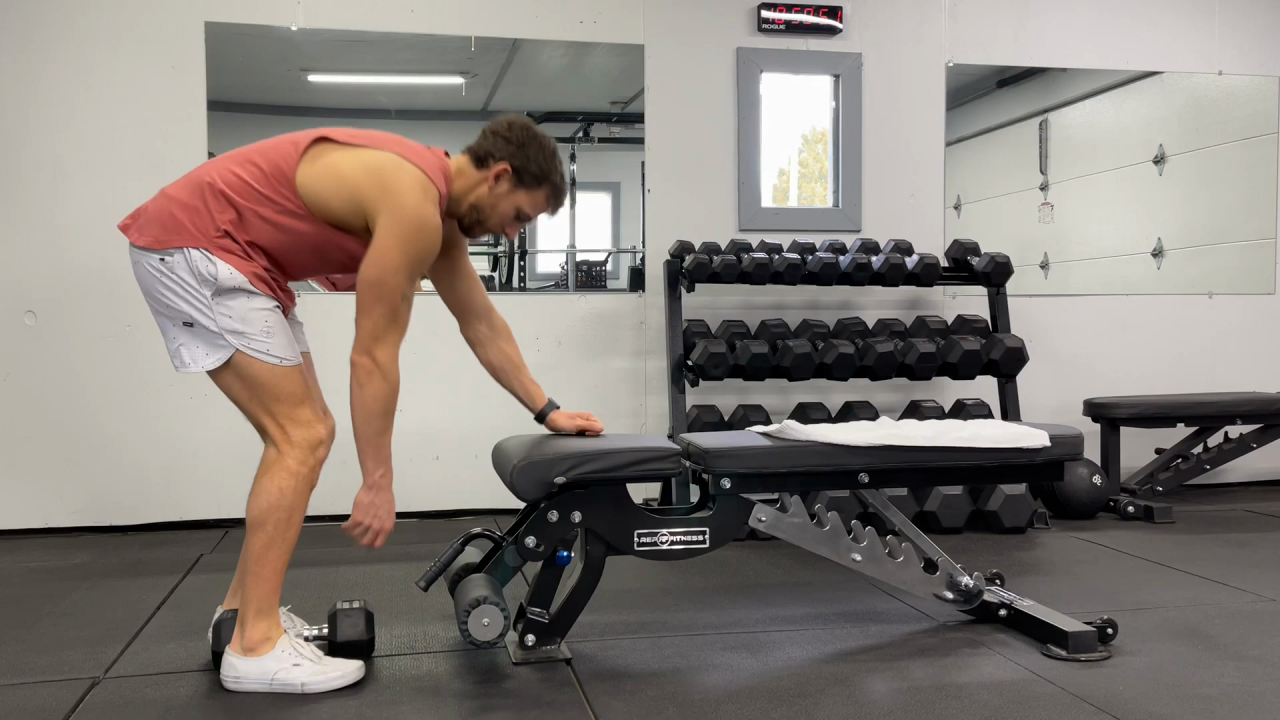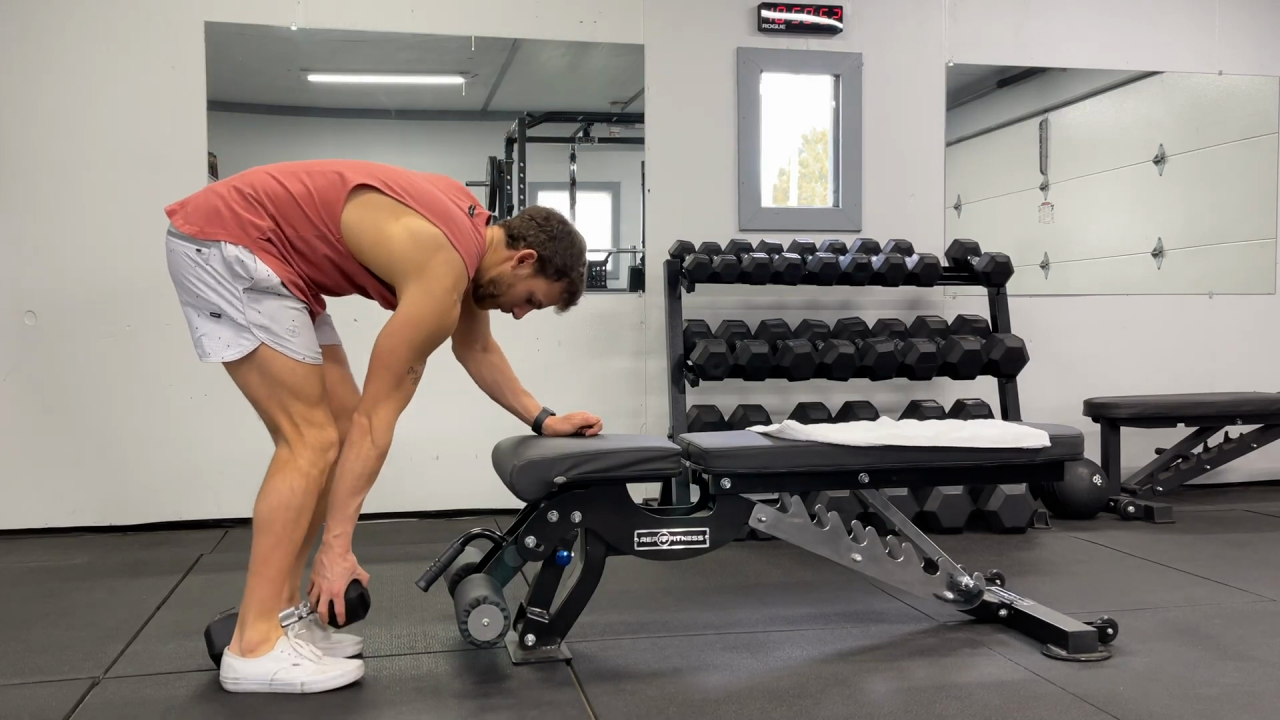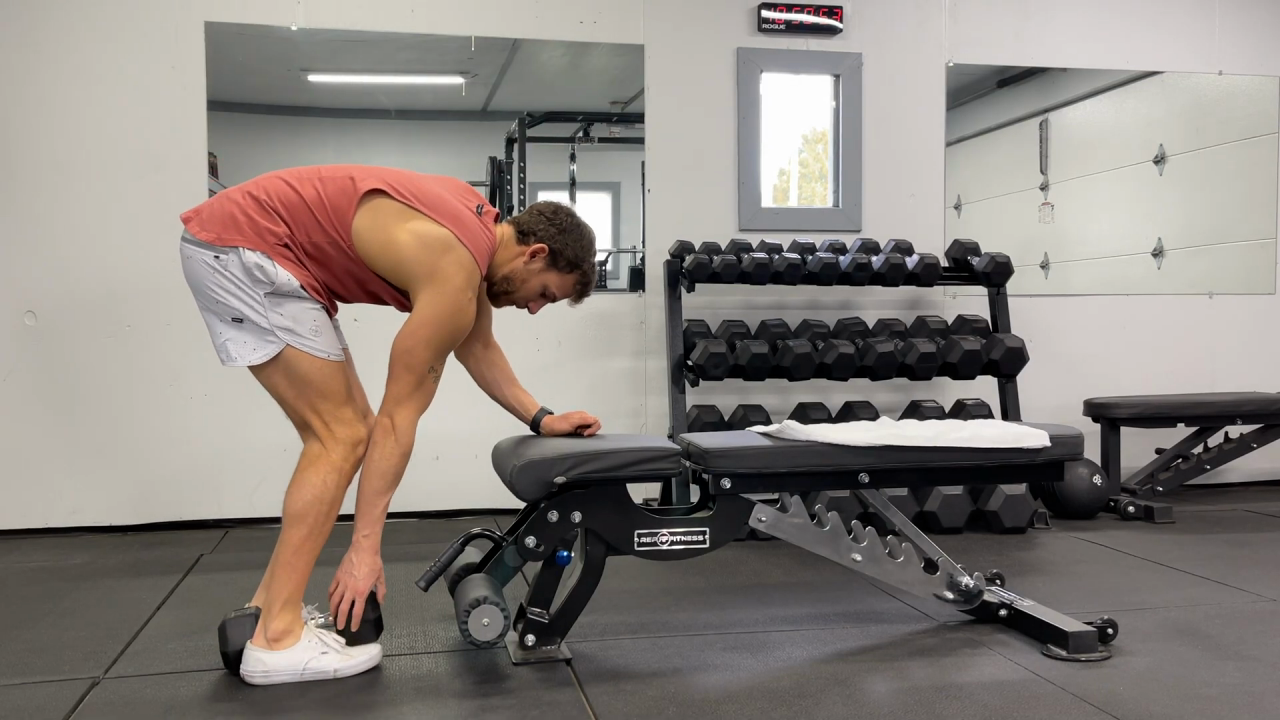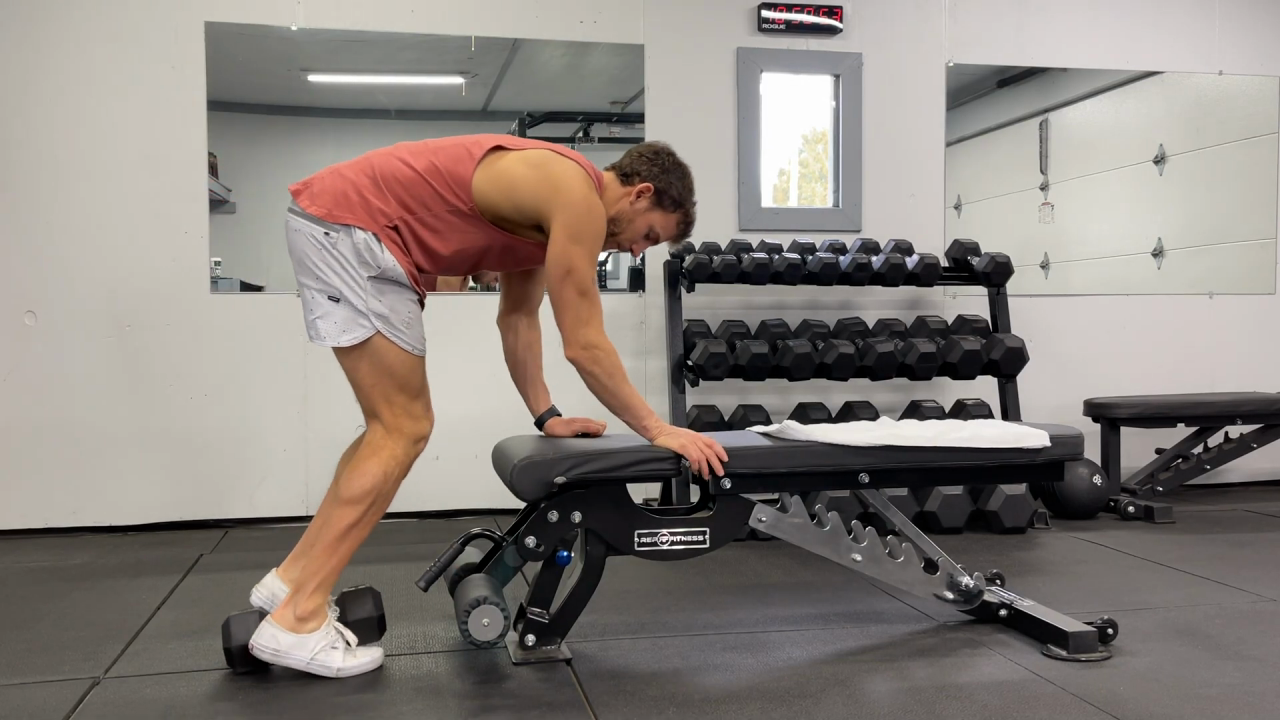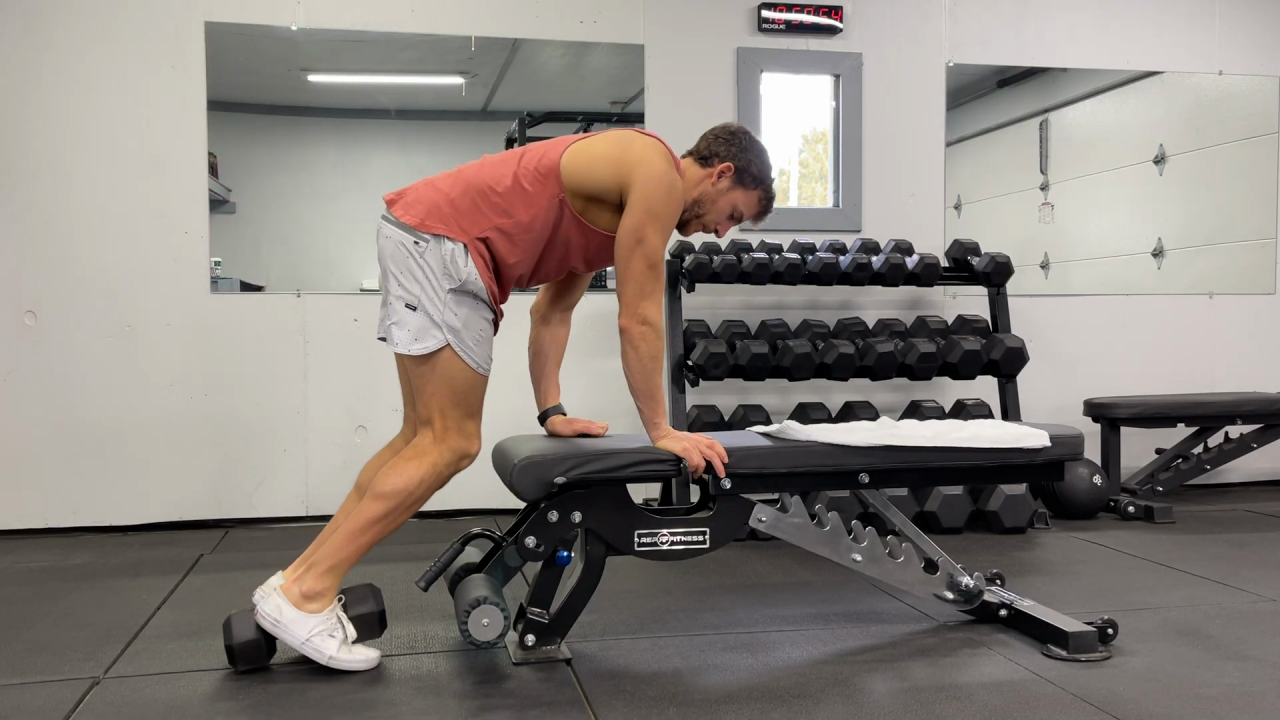
dt=0.7s
person 1, frame 1
left shoulder: (437, 190)
right shoulder: (414, 210)
left elbow: (477, 317)
right elbow: (374, 356)
left wrist: (545, 408)
right wrist: (378, 484)
left hip: (227, 251)
right hip: (188, 244)
left knee: (301, 433)
right knee: (302, 438)
left ankle: (244, 606)
right ankle: (254, 647)
person 1, frame 2
left shoulder: (470, 225)
right shoulder: (441, 277)
left elbow: (476, 347)
right elbow: (376, 421)
left wrist: (541, 418)
right wrist: (338, 547)
left hip: (247, 243)
right hip: (225, 241)
left knee: (340, 418)
right knee: (311, 442)
left ankle: (275, 605)
right ankle: (255, 646)
person 1, frame 3
left shoulder: (476, 226)
right shoulder: (454, 276)
left elbow: (477, 347)
right elbow: (399, 417)
left wrist: (540, 418)
right wrist: (364, 550)
left hip: (247, 247)
right hip: (240, 246)
left knee: (349, 429)
right knee: (340, 438)
left ankle: (270, 607)
right ankle: (275, 639)
person 1, frame 4
left shoulder: (551, 204)
right shoulder: (581, 201)
left elbow: (518, 319)
right elbow: (585, 345)
left wrist: (545, 416)
right wrist: (657, 430)
left hip: (337, 224)
right hip: (347, 225)
left knee: (399, 423)
right knee: (403, 429)
left ankle: (293, 578)
right ankle: (297, 622)
person 1, frame 5
left shoulder: (621, 193)
right shoulder: (658, 176)
left elbow: (552, 312)
right elbow: (639, 319)
left wrist: (551, 411)
right wrist: (660, 431)
left hip: (427, 238)
right hip: (439, 240)
left knee: (425, 437)
right knee: (450, 443)
left ankle: (299, 580)
right ankle: (304, 598)
